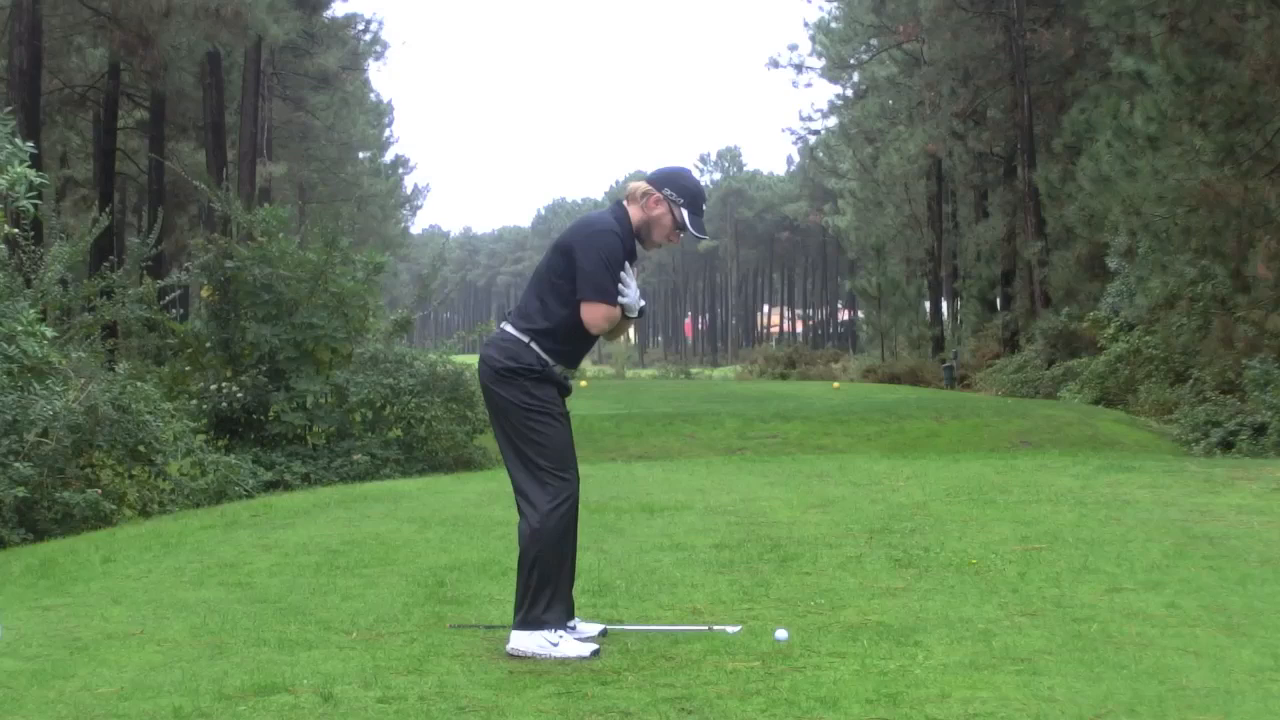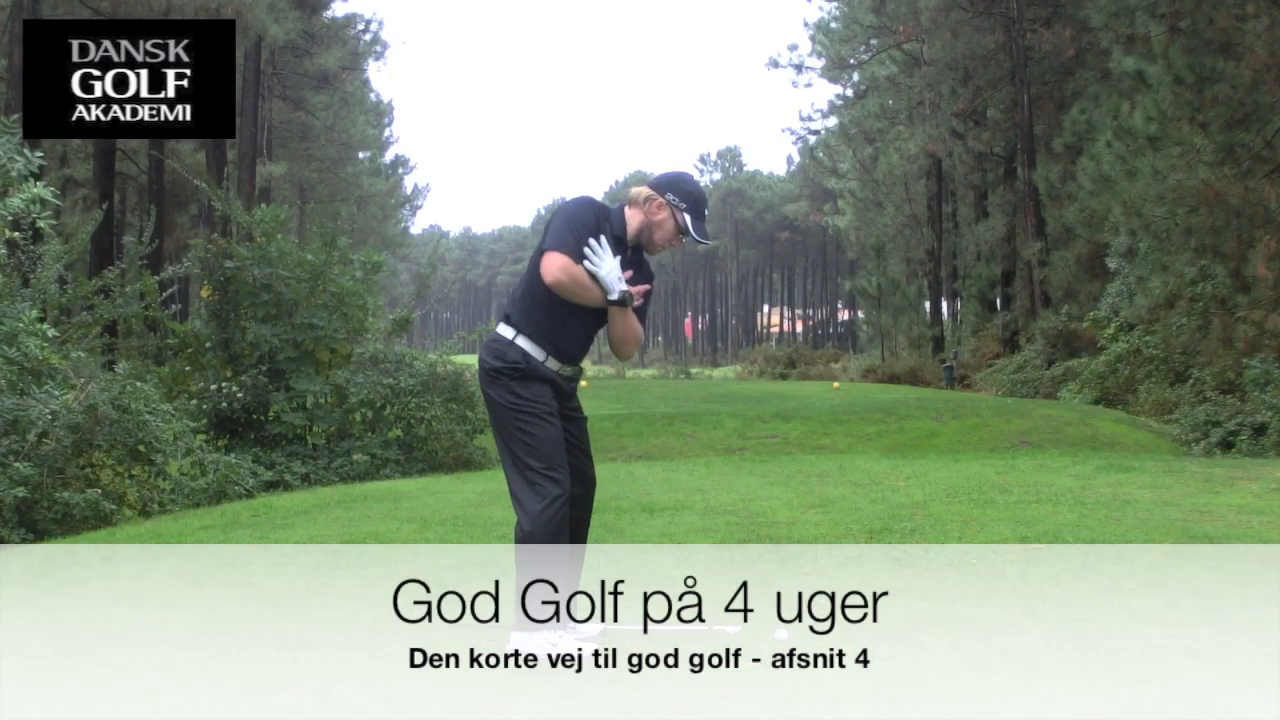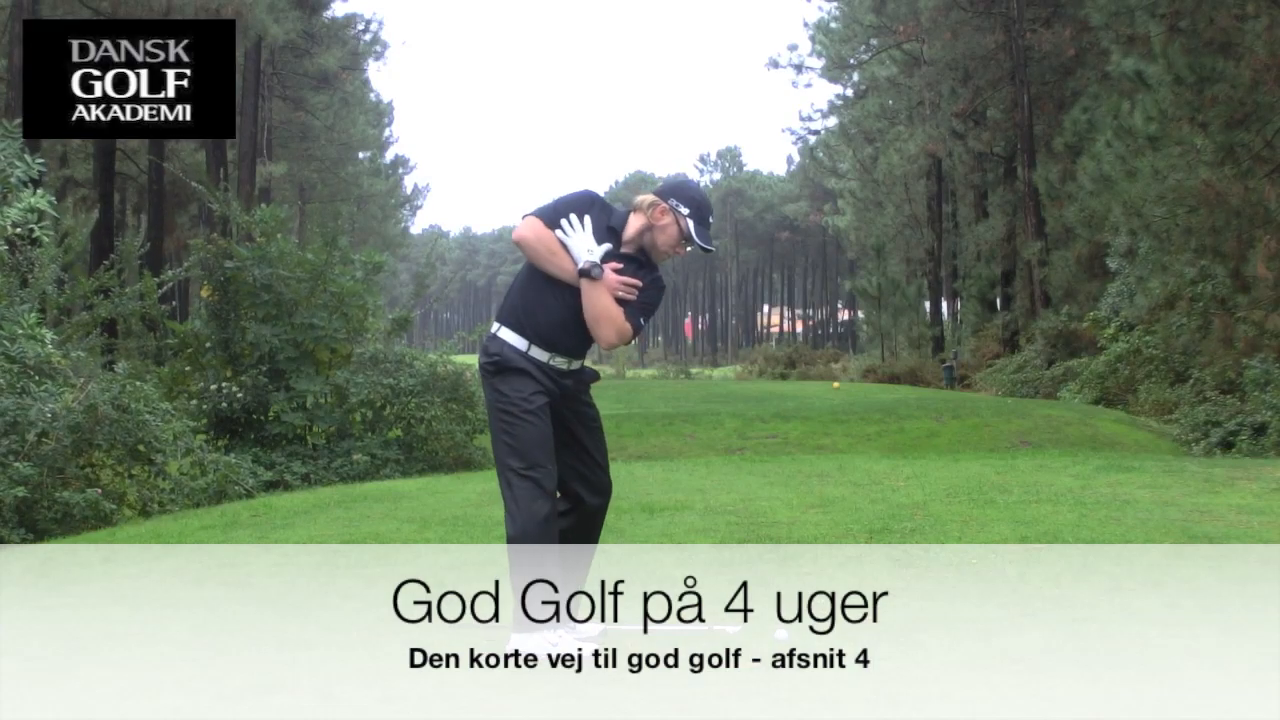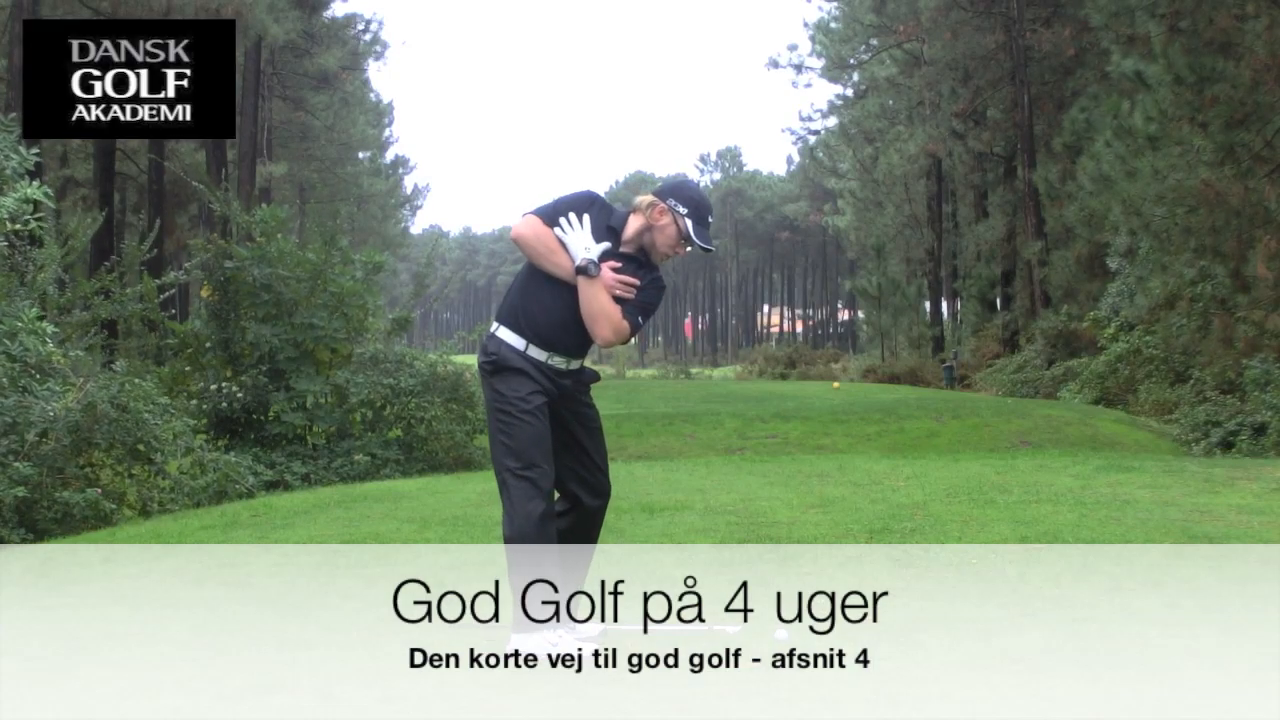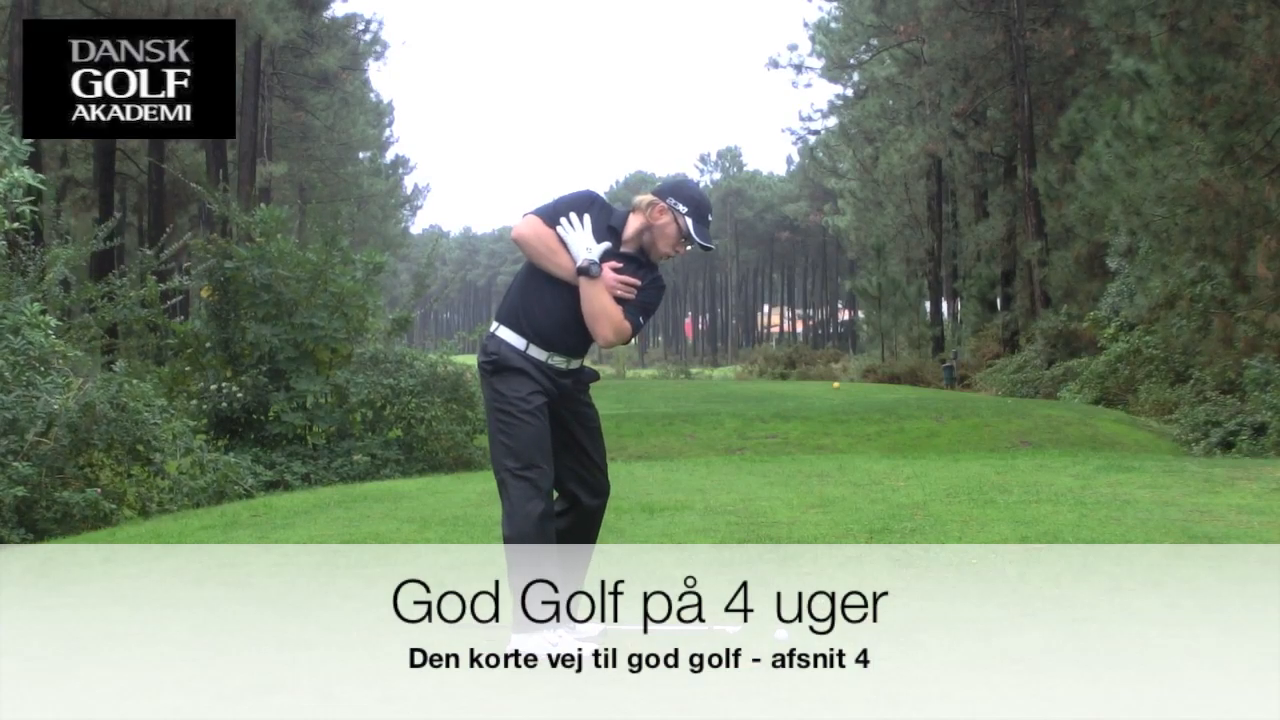
dt=0.5s
person 1, frame 1
left shoulder: (618, 242)
right shoulder: (602, 233)
left elbow: (611, 327)
right elbow: (596, 320)
left wrist: (630, 306)
right wrist: (627, 305)
left hip: (536, 372)
right hip: (518, 368)
left knee: (560, 489)
right knee: (550, 492)
left ankle: (553, 614)
right ankle: (531, 628)
person 1, frame 2
left shoulder: (639, 270)
right shoulder: (585, 214)
left elbow: (626, 348)
right elbow: (555, 274)
left wrist: (616, 297)
right wrist: (610, 293)
left hip: (555, 377)
right hip: (515, 366)
left knee: (577, 489)
right knee: (545, 492)
right ankle: (531, 629)
person 1, frame 3
left shoulder: (648, 281)
right shoulder: (588, 209)
left elbow: (609, 335)
right elbow: (525, 233)
left wrist: (590, 268)
right wrist: (587, 276)
left hip: (567, 376)
right hip: (514, 363)
left knee: (591, 491)
right knee: (534, 491)
right ankle: (531, 627)
person 1, frame 4
left shoulder: (648, 282)
right shoulder: (588, 209)
left elbow: (607, 333)
right elbow: (523, 230)
left wrist: (586, 265)
right wrist: (586, 274)
left hip: (566, 376)
right hip: (514, 363)
left knee: (591, 490)
right knee: (530, 490)
left ankle: (560, 606)
right ankle: (530, 627)
person 1, frame 5
left shoulder: (648, 281)
right shoulder: (587, 208)
left elbow: (608, 333)
right elbow: (524, 231)
left wrist: (588, 265)
right wrist: (585, 274)
left hip: (566, 375)
right hip: (513, 363)
left knee: (589, 491)
right knee: (530, 489)
left ankle: (561, 606)
right ankle: (530, 626)
